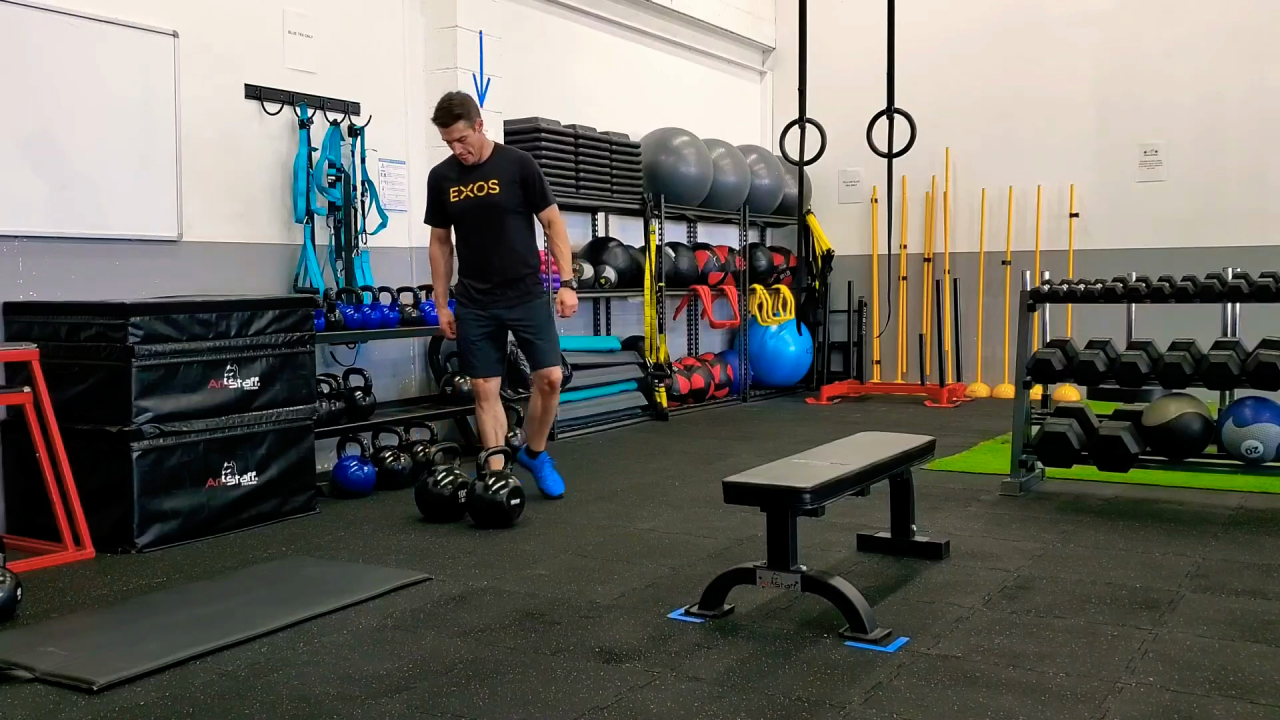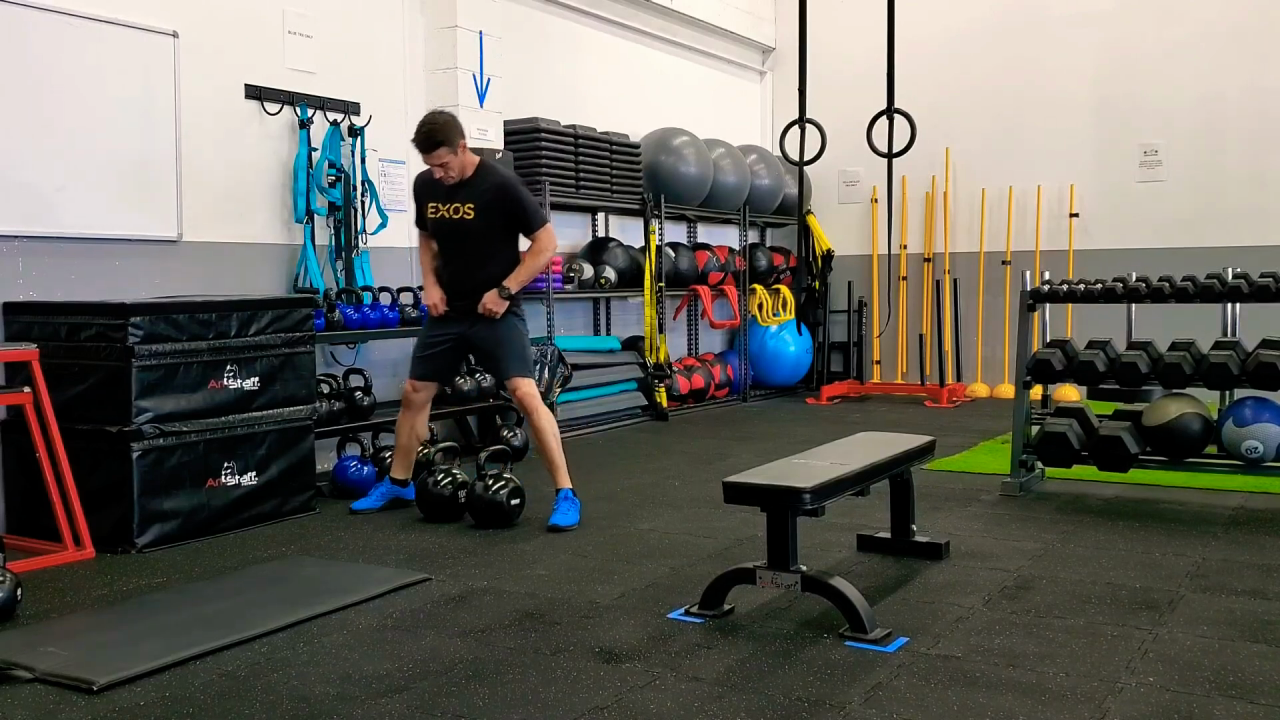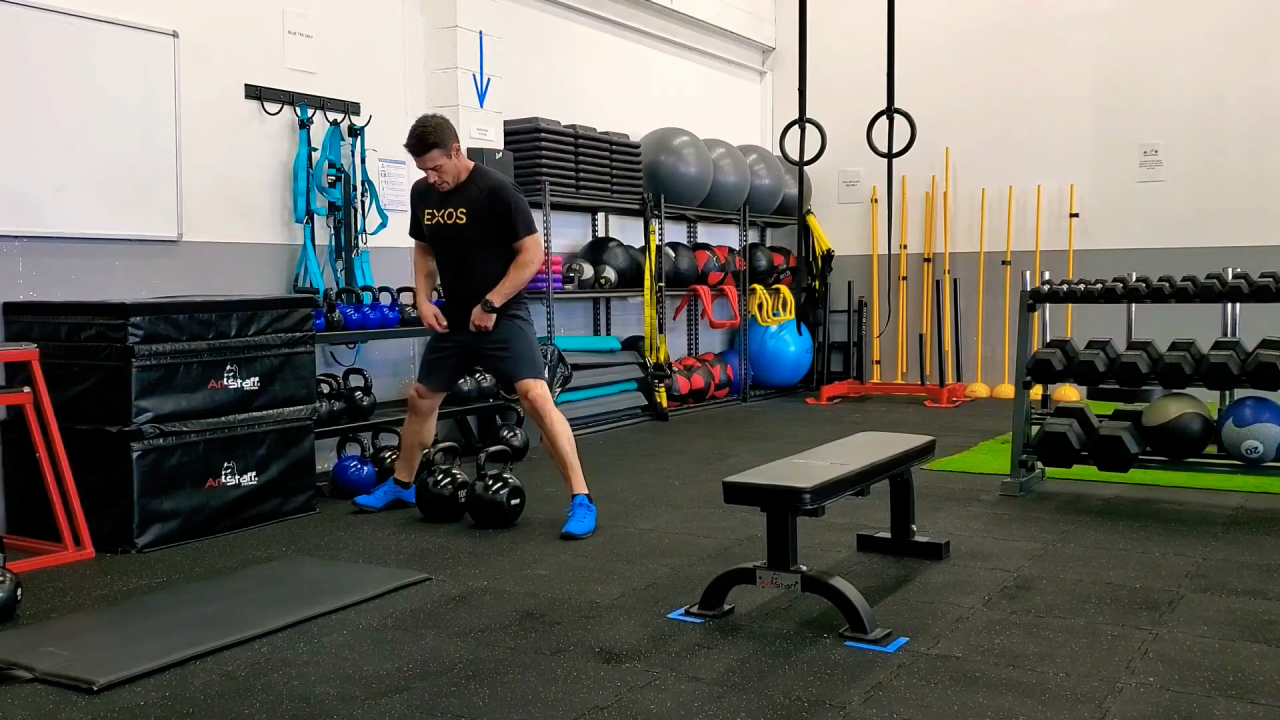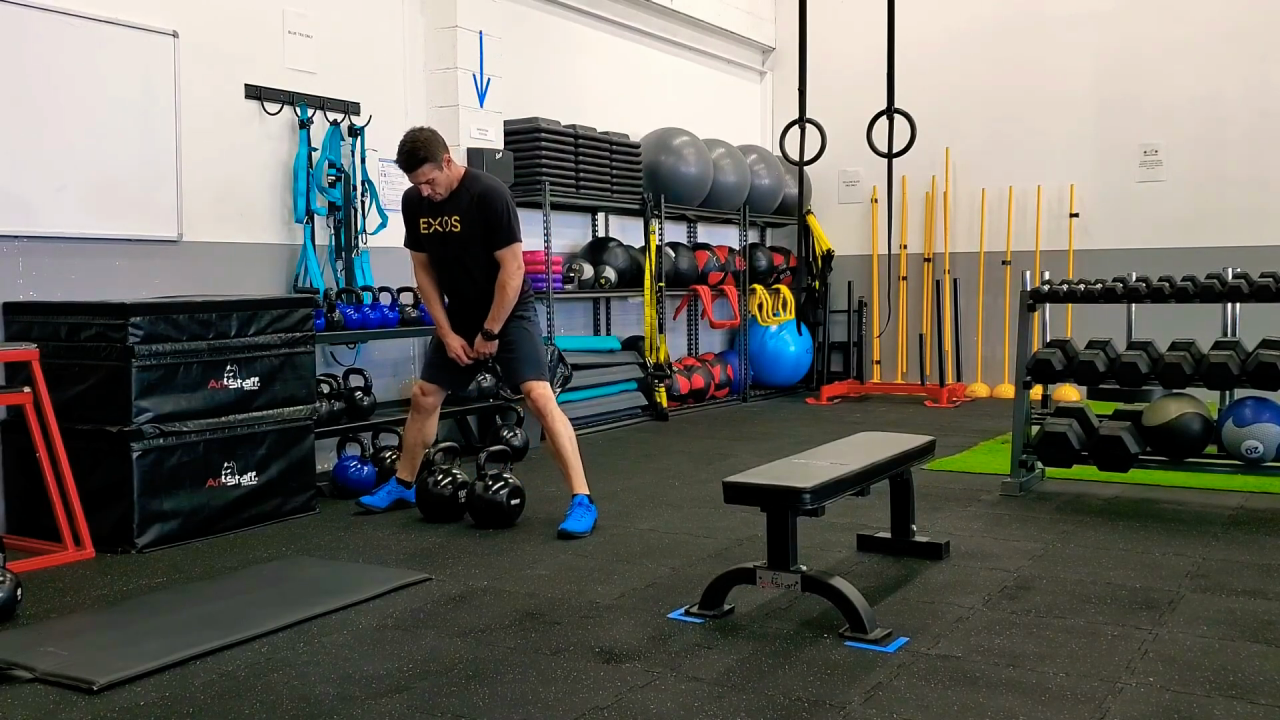
dt=1s
person 1, frame 1
left shoulder: (518, 165)
right shoulder: (441, 177)
left elbow: (554, 223)
right elbow: (440, 241)
left wrist: (567, 282)
right wrist: (441, 303)
left hip: (526, 294)
right hip: (475, 302)
left knee: (549, 377)
right knee: (485, 390)
left ankle: (536, 453)
person 1, frame 2
left shoulder: (501, 186)
right shoulder: (425, 185)
left elbow: (546, 244)
left wrist: (504, 291)
right wrist: (430, 283)
left hip: (497, 310)
right hip: (449, 310)
left knee: (525, 395)
right knee: (415, 394)
left ankle: (566, 494)
right ankle: (398, 483)
person 1, frame 3
left shoulder: (496, 189)
right shoulder: (422, 193)
left elbow: (532, 253)
left wrist: (491, 304)
right wrist: (423, 299)
left hip: (503, 315)
right hip: (453, 318)
left knee: (536, 397)
right knee: (422, 399)
left ankle: (582, 501)
right ankle: (401, 486)
person 1, frame 4
left shoulder: (489, 194)
right shoulder: (414, 202)
left elbow: (512, 268)
right elbow: (424, 269)
left wrist: (490, 333)
right wrist: (447, 333)
left hip: (510, 314)
right hip: (460, 316)
left knee: (540, 398)
right knee: (424, 396)
left ankle: (582, 501)
right ankle: (403, 485)
